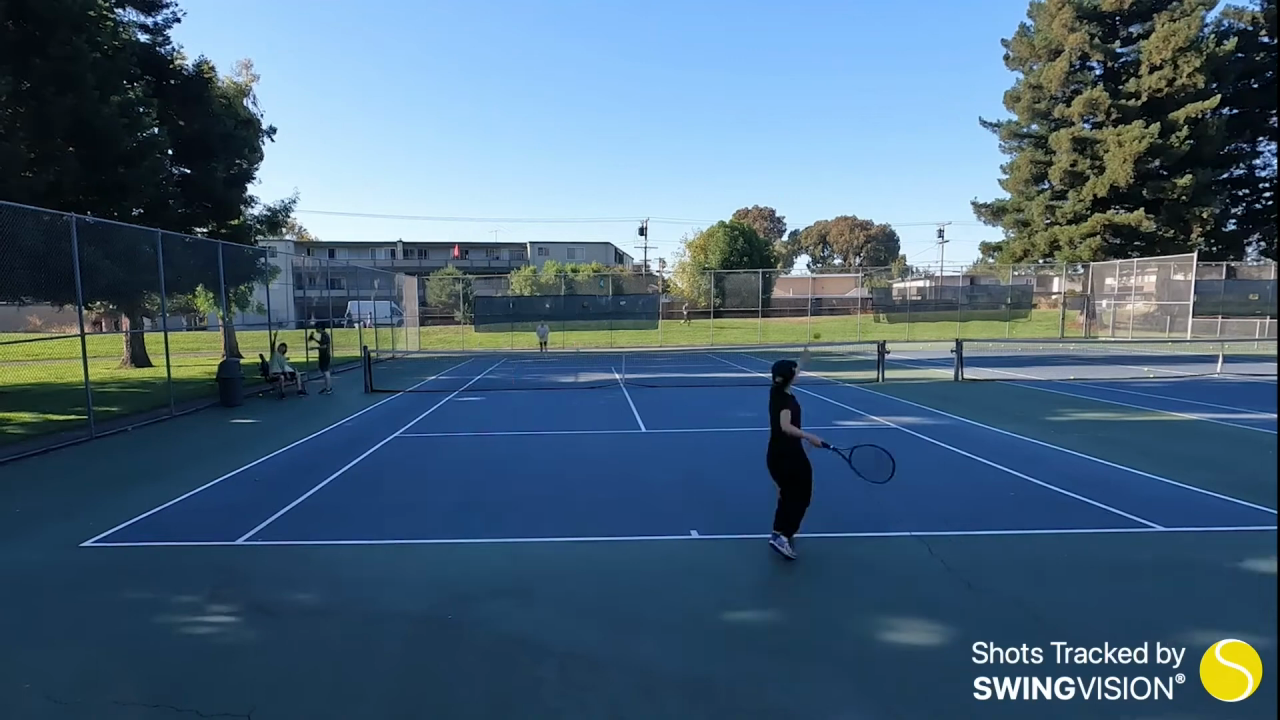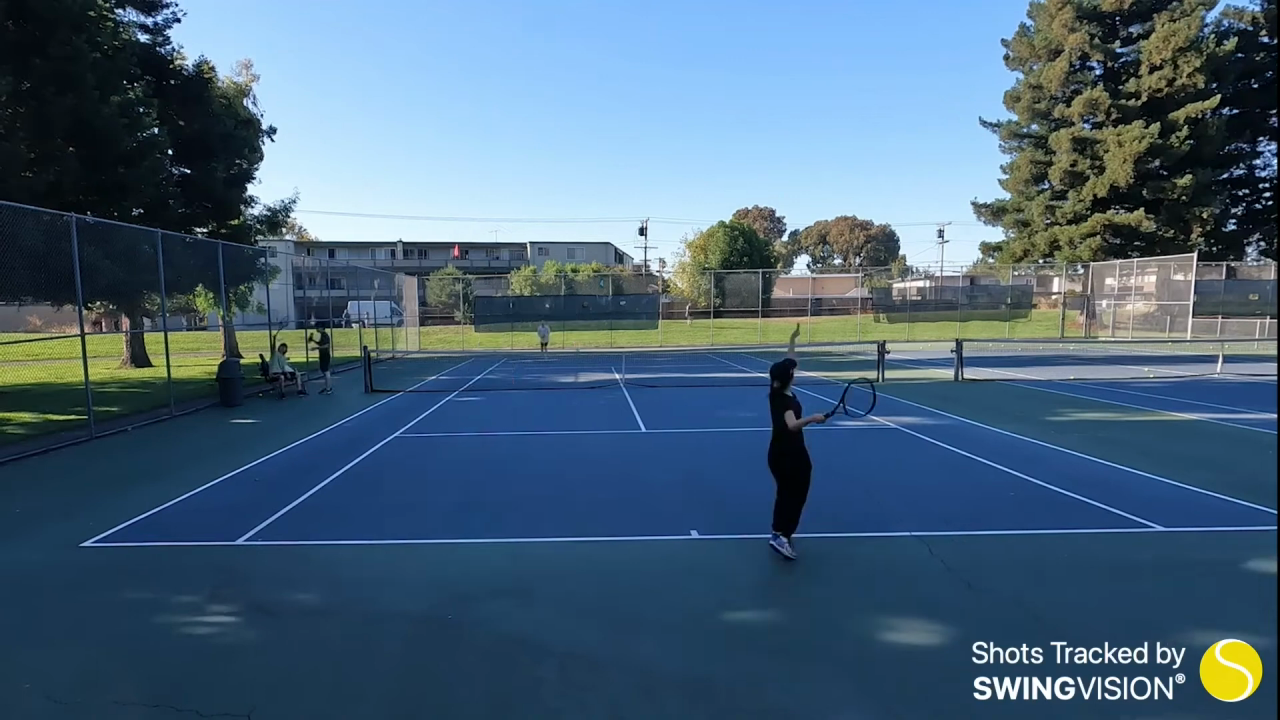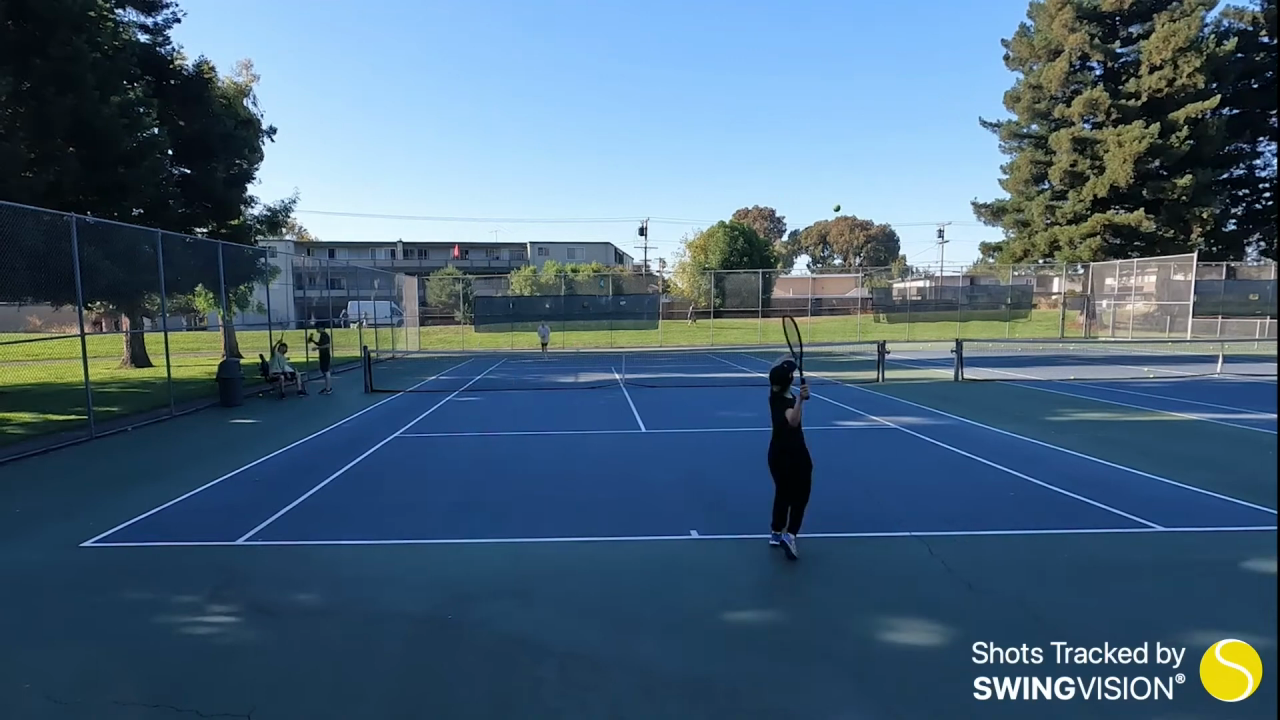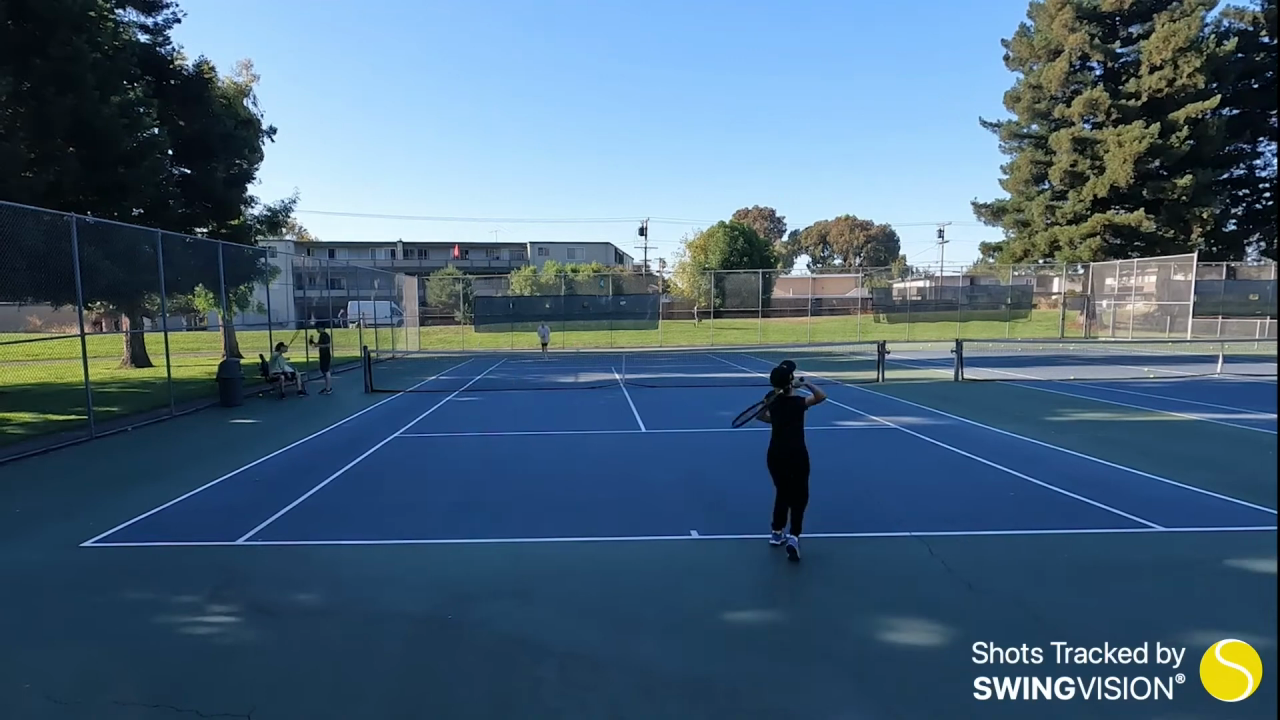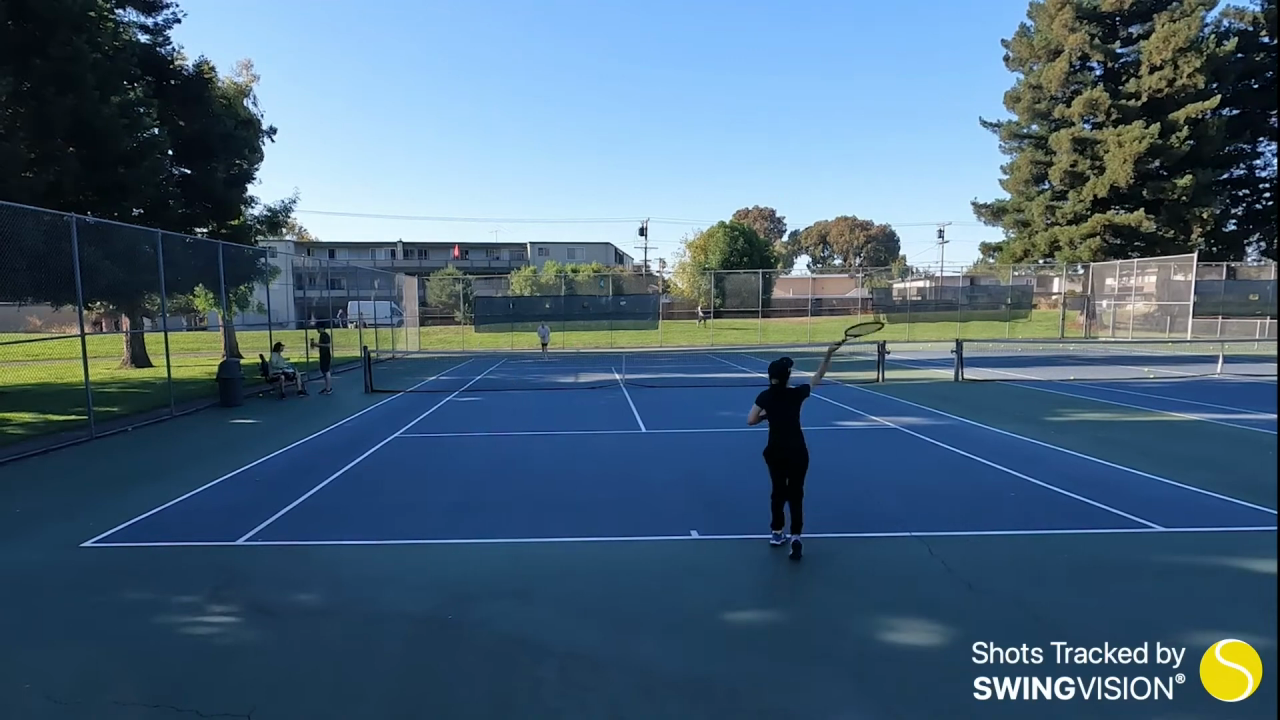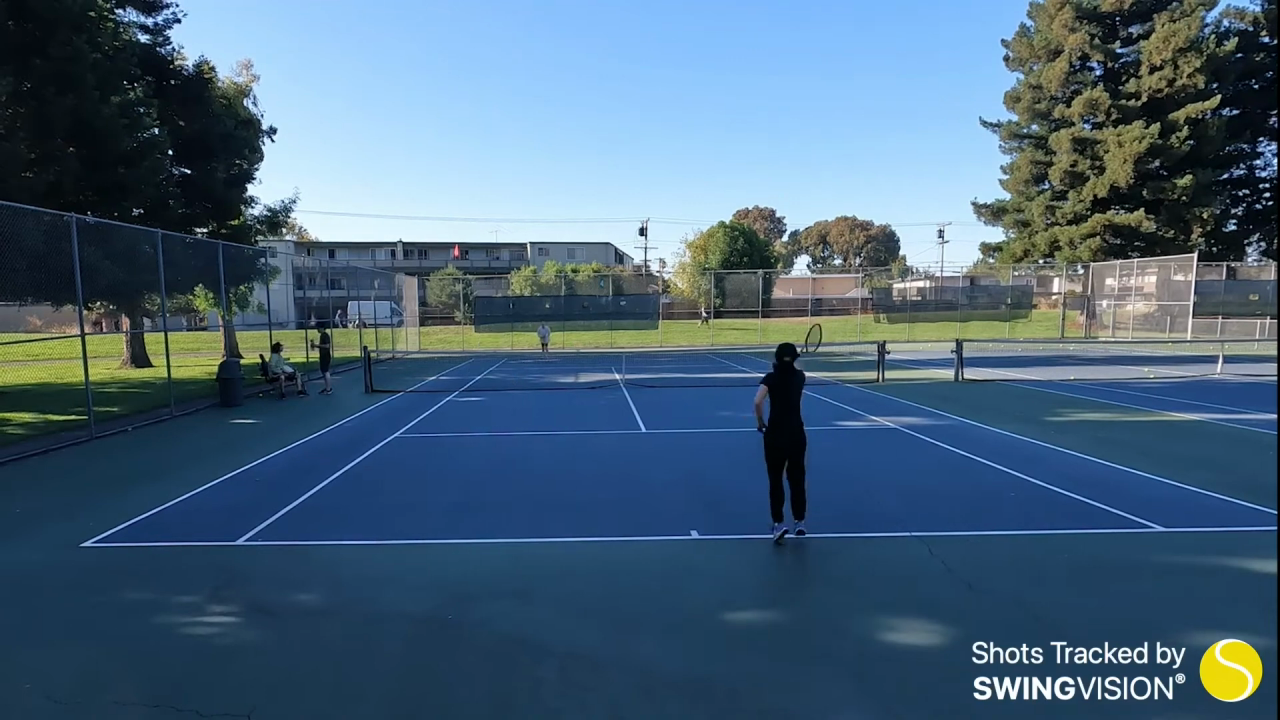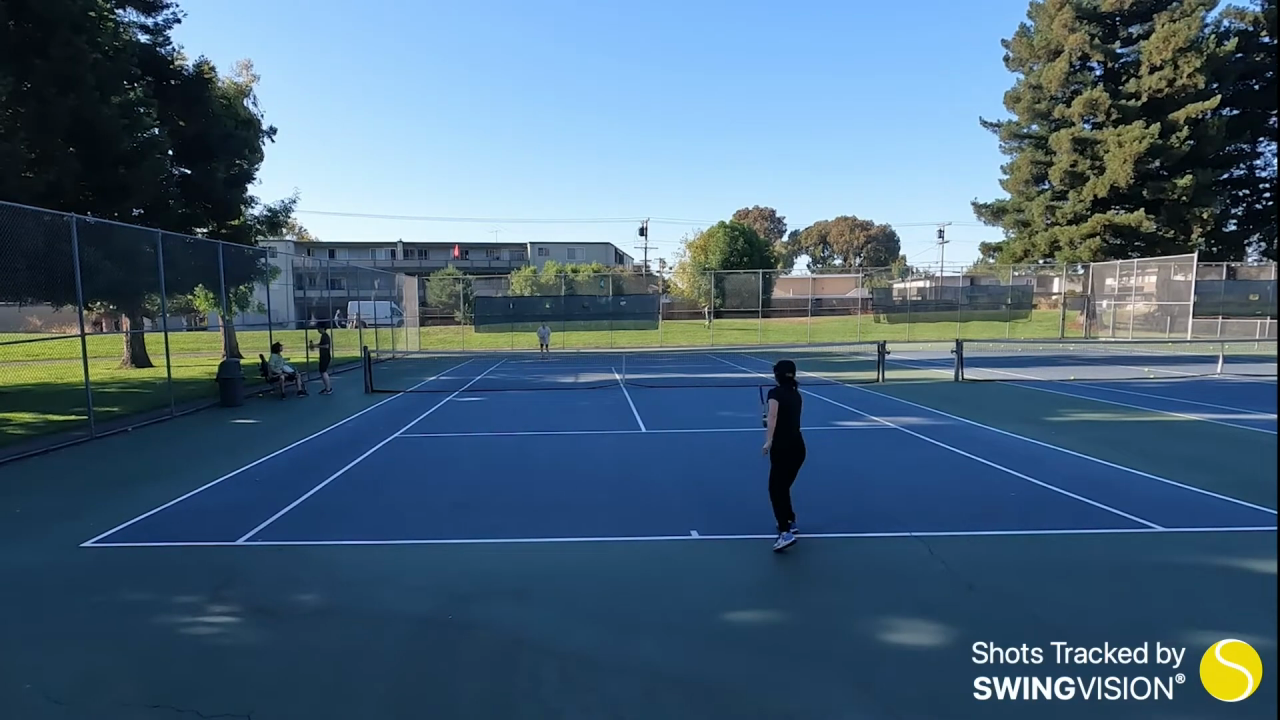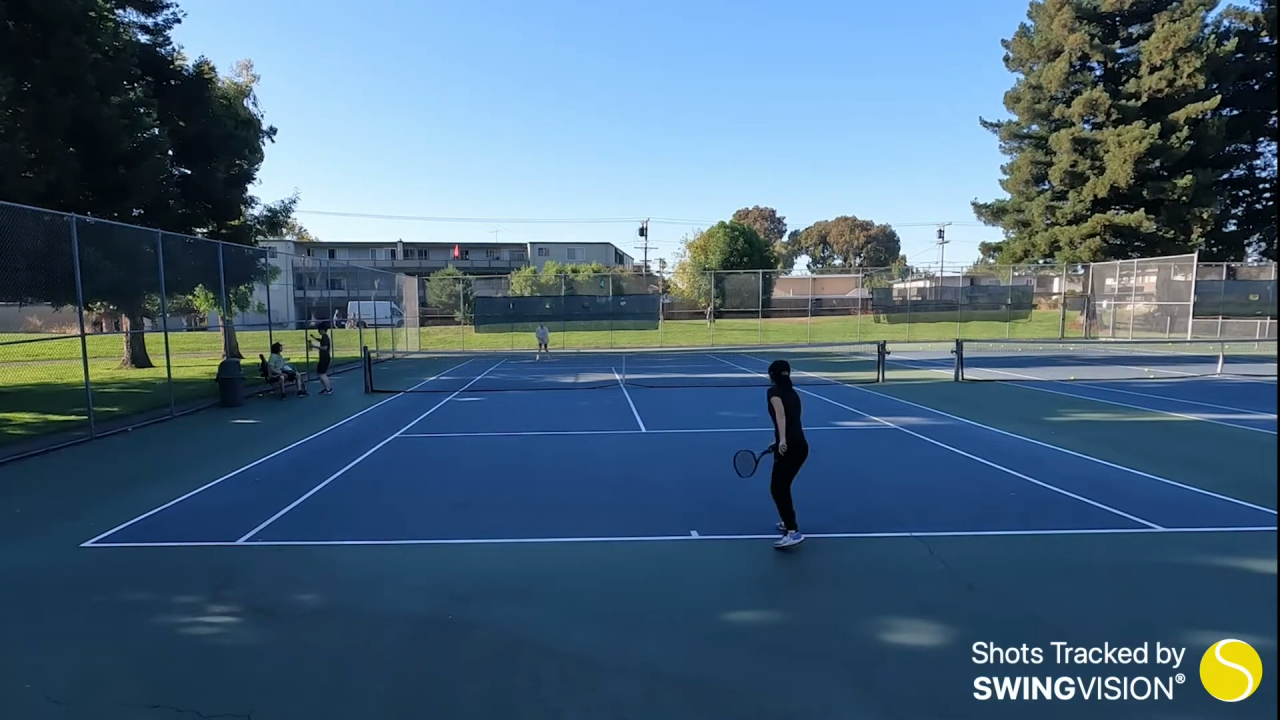
dt=0.2s
person 1, frame 1
left shoulder: (776, 393)
right shoulder: (786, 399)
right elbow: (786, 427)
right wrist: (808, 436)
left hip: (775, 455)
right hip: (790, 455)
left knee: (787, 495)
right knee: (800, 497)
left ankle: (778, 532)
right ankle: (784, 536)
person 1, frame 2
left shoulder: (776, 393)
right shoulder: (786, 401)
left elbow: (788, 361)
right elbow: (793, 425)
left wrist: (792, 340)
right wrist: (811, 418)
left hip: (776, 455)
right hip: (793, 456)
left knee: (784, 495)
right knee: (796, 497)
left ankle: (777, 533)
right ankle: (783, 537)
person 1, frame 3
left shoulder: (775, 395)
right shoulder: (786, 402)
left elbow: (779, 373)
right elbow: (794, 421)
left wrist: (785, 363)
right wrist: (801, 399)
left hip: (777, 454)
right hip: (794, 455)
left knee: (783, 495)
right knee: (799, 497)
left ankle: (777, 533)
right ankle: (789, 535)
person 1, frame 4
left shoulder: (772, 400)
right shoulder: (795, 402)
left elbow: (761, 416)
right elbow: (821, 397)
right wrist: (807, 384)
left hip: (775, 455)
right hip: (796, 456)
left knee: (783, 494)
right knee: (799, 498)
left ankle: (777, 532)
right ankle: (793, 537)
person 1, frame 5
left shoulder: (765, 396)
right shoulder: (796, 393)
left elbow: (751, 420)
right elbow: (818, 376)
right wrist: (828, 356)
left hip: (774, 452)
right hip: (797, 452)
left knee: (778, 491)
right knee: (795, 495)
left ankle: (777, 533)
right ankle: (795, 536)
person 1, frame 6
left shoulder: (770, 378)
right shoulder: (798, 376)
left elbow: (757, 402)
left wrist: (760, 421)
right wrist: (793, 362)
left hip: (775, 436)
right hip: (797, 436)
left knee: (776, 482)
right knee: (797, 479)
left ankle: (779, 524)
right ankle: (799, 523)
person 1, frame 7
left shoulder: (775, 393)
right shoulder: (796, 395)
left elbow: (774, 416)
left wrist: (769, 440)
left hip: (783, 447)
right hip: (798, 447)
left knee: (776, 490)
right knee: (782, 487)
left ankle: (786, 532)
right ankle: (789, 523)
person 1, frame 8
left shoulder: (774, 392)
right shoulder: (793, 393)
left elbow: (780, 414)
left wrist: (782, 439)
left hip: (790, 447)
right hip: (801, 446)
left knee: (778, 488)
right knee: (782, 485)
left ankle: (793, 532)
right ankle: (789, 522)
